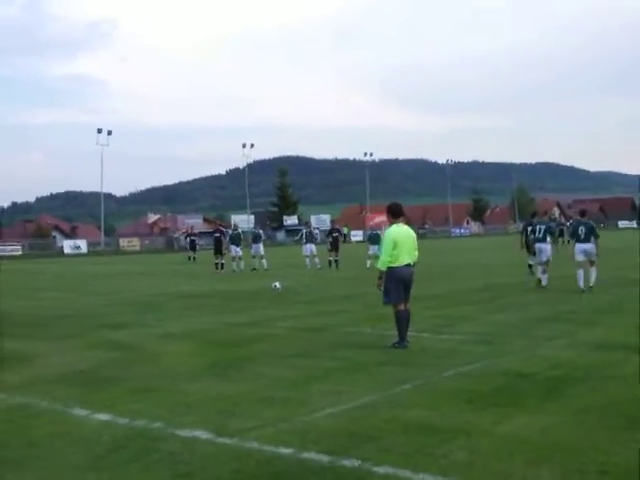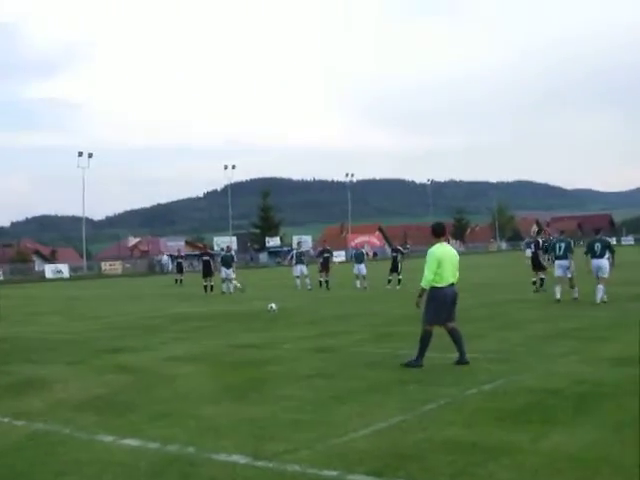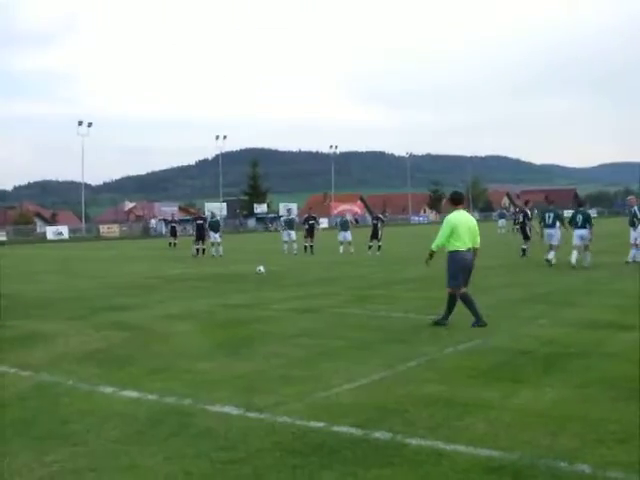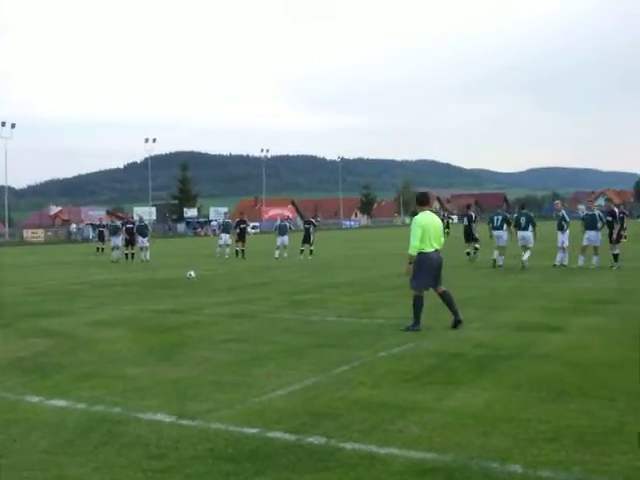
dt=0.7s
person 1, frame 1
left shoulder: (390, 233)
right shoulder: (410, 231)
left elbow: (385, 258)
right elbow: (415, 254)
left wrist: (380, 277)
left hip: (395, 271)
right hip: (408, 270)
left knee: (398, 306)
right knee: (405, 304)
left ankle: (402, 340)
right ankle: (403, 337)
person 1, frame 2
left shoulder: (434, 251)
right shoulder: (453, 251)
left elbow: (428, 276)
left wrist: (420, 296)
left hip: (438, 291)
right hip: (452, 290)
left knee: (428, 325)
right knee: (450, 324)
left ankle: (418, 359)
right ankle: (462, 356)
person 1, frame 3
left shoulder: (450, 219)
right shoulder: (471, 218)
left elbow: (440, 241)
right elbow: (476, 241)
left wrist: (430, 255)
right wrist: (473, 258)
left hip: (456, 256)
right hip: (468, 255)
left knee: (459, 290)
right knee: (453, 288)
left ankle: (479, 318)
right ankle: (445, 318)
person 1, frame 4
left shoulder: (418, 219)
right shoulder: (437, 219)
left elbow: (414, 244)
right elbow: (441, 241)
left wrist: (410, 263)
left hip: (423, 257)
right hip: (436, 256)
left knee: (417, 290)
right knee: (439, 287)
left ankle: (416, 324)
right ankle: (456, 316)
